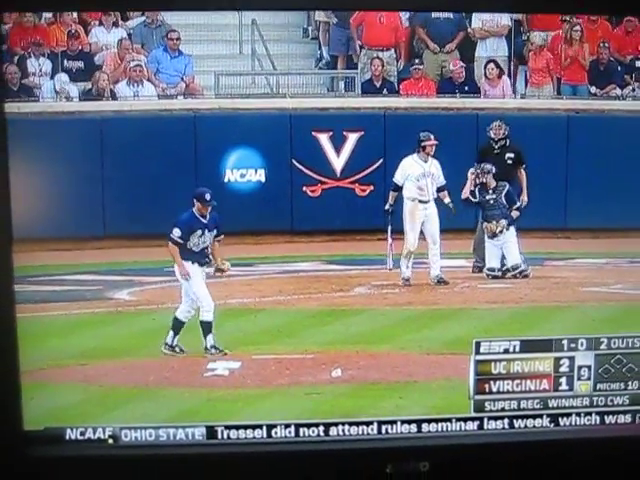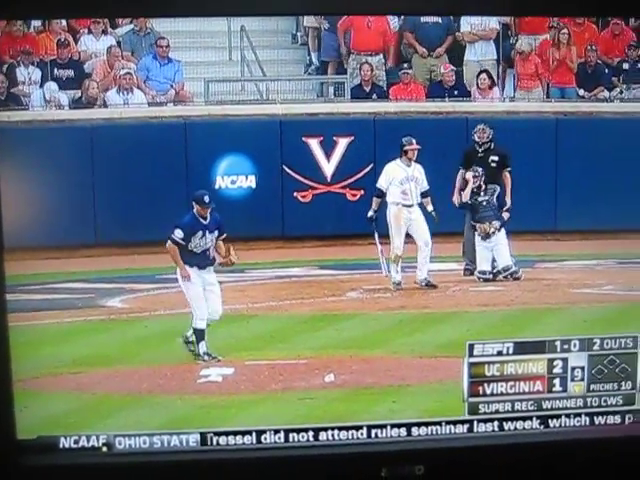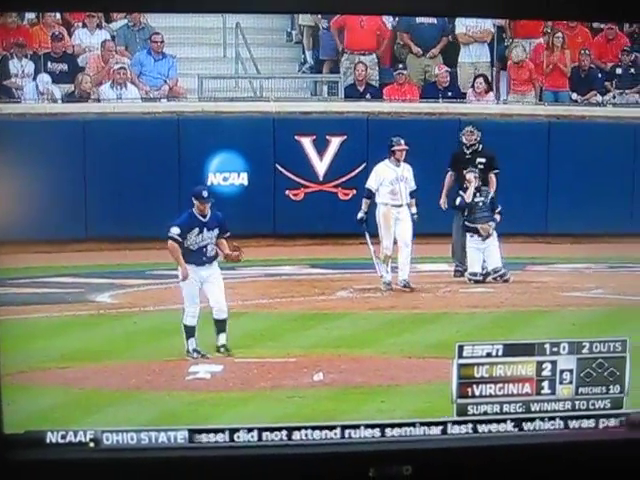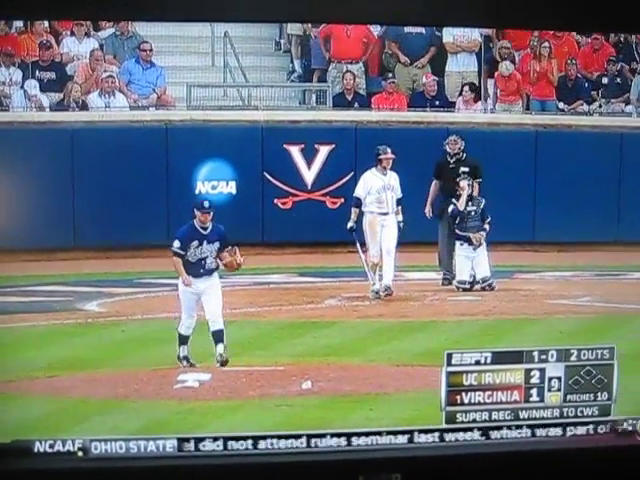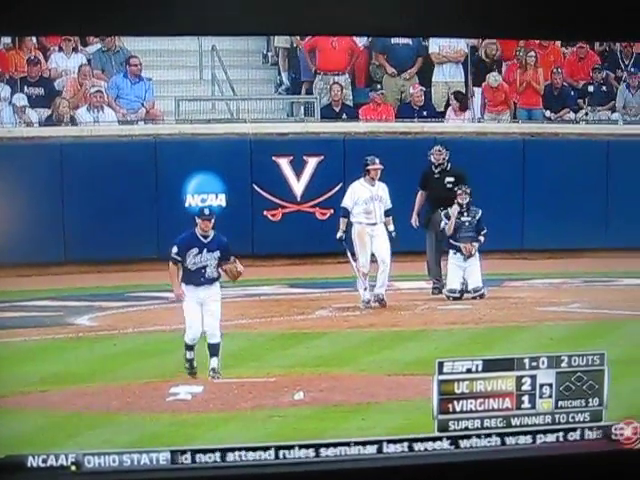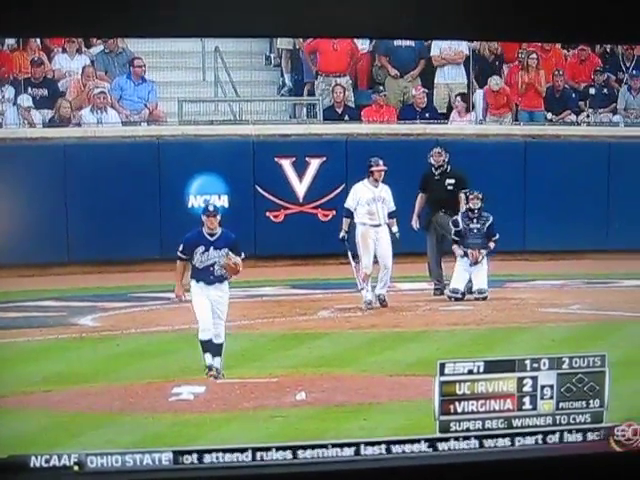
dt=0.2s
person 1, frame 1
left shoulder: (213, 218)
right shoulder: (185, 220)
left elbow: (214, 242)
right elbow: (172, 244)
left wrist: (218, 261)
right wrist: (180, 266)
left hip: (201, 267)
right hip: (188, 268)
left knee: (188, 306)
right knee: (207, 305)
left ankle: (170, 343)
right ankle: (209, 345)
person 1, frame 2
left shoulder: (215, 219)
right shoulder: (187, 223)
right elbow: (171, 245)
left wrist: (225, 256)
right wrist: (181, 268)
left hip: (208, 271)
right hip: (190, 272)
left knee: (215, 311)
right knee: (200, 312)
left ankle: (190, 336)
right ankle: (202, 352)
person 1, frame 3
left shoulder: (217, 218)
right shoulder: (185, 220)
right elbow: (172, 243)
left wrist: (228, 253)
right wrist: (182, 266)
left hip: (211, 268)
right hip: (190, 270)
left knee: (220, 305)
right knee: (192, 310)
left ankle: (222, 342)
right ankle: (191, 348)
person 1, frame 4
left shoulder: (219, 231)
right shoulder: (185, 232)
left elbow: (222, 252)
right elbow: (176, 257)
left wrist: (231, 261)
right wrist: (183, 276)
left hip: (211, 280)
right hip: (190, 281)
left knee: (215, 316)
right knee: (188, 320)
left ankle: (220, 353)
right ankle: (182, 354)
person 1, frame 5
left shoulder: (221, 241)
right shoulder: (184, 240)
left elbow: (227, 263)
right elbow: (173, 263)
right wrist: (176, 287)
left hip: (212, 290)
right hip: (190, 290)
left knee: (213, 329)
right knee: (193, 331)
left ankle: (214, 367)
right ankle: (189, 357)
person 1, frame 6
left shoulder: (229, 238)
right shoulder: (192, 238)
left elbow: (239, 260)
right elbow: (181, 261)
left wrist: (236, 267)
right wrist: (179, 285)
left hip: (221, 288)
right hip: (199, 287)
left knee: (218, 329)
right knee: (205, 326)
left ankle: (217, 365)
right ankle: (208, 363)
person 2, frame 1
left shoulder: (435, 164)
right shoulder: (408, 162)
left elbow: (440, 186)
right elbow: (396, 185)
left wrist: (448, 202)
right wrist: (390, 204)
left hip: (430, 206)
right hip: (412, 206)
left knee: (435, 241)
right knee: (411, 242)
left ankle: (436, 275)
right ankle: (405, 275)
person 2, frame 2
left shoulder: (418, 169)
right shoulder: (391, 168)
left elbow: (424, 191)
right elbow: (380, 190)
left wrist: (431, 209)
right wrist: (373, 210)
left hip: (415, 210)
right hip: (397, 210)
left knee: (425, 241)
right knee: (397, 247)
left ankle: (422, 278)
right ankle: (396, 280)
person 2, frame 3
left shoulder: (407, 168)
right shoulder: (381, 168)
left elbow: (411, 192)
right elbow: (369, 191)
left wrist: (414, 211)
right wrist: (363, 211)
left hip: (403, 210)
right hip: (386, 210)
left knee: (405, 244)
right knee: (386, 247)
left ankle: (403, 279)
right ankle: (386, 279)
person 2, frame 4
left shoulder: (394, 177)
right shoulder: (368, 177)
left elbow: (397, 199)
right elbow: (358, 199)
left wrist: (400, 218)
right wrist: (352, 220)
left hip: (390, 218)
right hip: (372, 218)
left knee: (389, 251)
right knee: (374, 254)
left ankle: (387, 284)
right ankle: (375, 287)
person 2, frame 5
left shoulder: (383, 187)
right shoulder: (355, 187)
left elbow: (387, 210)
right elbow: (345, 210)
left wrist: (391, 228)
right wrist: (341, 230)
left hip: (379, 228)
right hip: (361, 229)
left knee: (385, 259)
right knee: (363, 265)
left ankle: (379, 293)
right ankle: (365, 298)
person 2, frame 6
left shoulder: (386, 189)
right shoulder: (358, 188)
left elbow: (390, 212)
right elbow: (348, 211)
left wrist: (395, 230)
right wrist: (344, 230)
left hip: (383, 230)
right hip: (365, 230)
left knee: (386, 264)
right knee: (366, 266)
left ankle: (380, 293)
right ankle: (367, 299)
person 3, frame 1
left shoulder: (514, 150)
right shoulder: (485, 150)
left elbow: (520, 171)
left wrist: (524, 192)
right knee: (483, 227)
right ankle: (479, 261)
person 3, frame 2
left shoulder: (499, 153)
right shoulder: (469, 153)
left elbow: (506, 174)
right elbow: (462, 173)
left wrist: (508, 195)
right wrist: (456, 192)
right knee: (470, 230)
right ankle: (470, 264)
person 3, frame 3
left shoulder: (487, 155)
right shoulder: (457, 155)
left elbow: (492, 177)
right elbow: (451, 175)
right wrist: (444, 195)
right knee: (458, 233)
right ankle: (460, 266)
person 3, frame 4
left shoulder: (471, 164)
right shoulder: (441, 164)
left elbow: (475, 186)
right elbow: (436, 184)
right wrist: (429, 204)
right hip: (446, 206)
right knee: (445, 242)
right ankle: (447, 274)
person 3, frame 5
left shoulder: (456, 174)
right shoulder: (427, 174)
right elbow: (422, 194)
right wrist: (415, 213)
right hip: (432, 215)
right knee: (433, 251)
right ankle: (437, 283)
person 3, frame 6
left shoulder: (456, 176)
right shoulder: (427, 176)
left elbow: (462, 197)
right elbow: (422, 196)
right wrist: (415, 215)
left hip: (451, 217)
right hip: (433, 217)
right knee: (433, 253)
right ankle: (438, 284)
person 4, frame 1
left shoulder: (504, 188)
right shoulder: (479, 191)
left elbow: (517, 210)
right elbow: (464, 197)
left wrist: (506, 221)
right wrist: (470, 180)
left hip: (507, 232)
right hip: (490, 235)
left knee: (517, 271)
right knee: (491, 273)
left ankle: (522, 267)
right ankle: (504, 266)
person 4, frame 2
left shoulder: (494, 190)
right shoulder: (470, 194)
left elbow: (507, 211)
right elbow: (463, 202)
left wrist: (499, 222)
right wrist: (469, 183)
left hip: (498, 234)
right hip: (481, 237)
left knee: (508, 271)
right knee: (483, 276)
person 4, frame 3
left shoulder: (487, 193)
right shoulder: (463, 195)
left elbow: (498, 212)
right elbow: (465, 203)
left wrist: (493, 223)
right wrist: (472, 184)
left hip: (489, 236)
right hip: (473, 238)
left knee: (498, 275)
right knee: (474, 278)
right ankle: (484, 269)
person 4, frame 4
left shoulder: (479, 202)
right shoulder: (455, 203)
left elbow: (487, 222)
right elbow: (459, 211)
left wrist: (484, 232)
right wrist: (464, 192)
left hip: (479, 245)
right hip: (462, 247)
left knee: (486, 284)
right knee: (462, 286)
left ankle: (476, 274)
right ankle: (470, 276)
person 4, frame 5
left shoulder: (476, 213)
right shoulder: (449, 213)
left elbow: (482, 234)
right elbow: (447, 233)
left wrist: (477, 243)
right wrist: (453, 215)
left hip: (472, 256)
right hip: (455, 256)
left knee: (477, 293)
right knee: (452, 294)
left ankle: (468, 282)
right ankle: (460, 285)
person 4, frame 6
left shoulder: (487, 219)
right shoulder: (459, 219)
left elbow: (494, 240)
right elbow: (454, 242)
left wrist: (485, 251)
right wrist: (457, 251)
left hip: (480, 261)
right hip: (463, 259)
left knee: (481, 295)
right knee: (453, 295)
left ankle: (477, 284)
right ankle: (464, 285)
